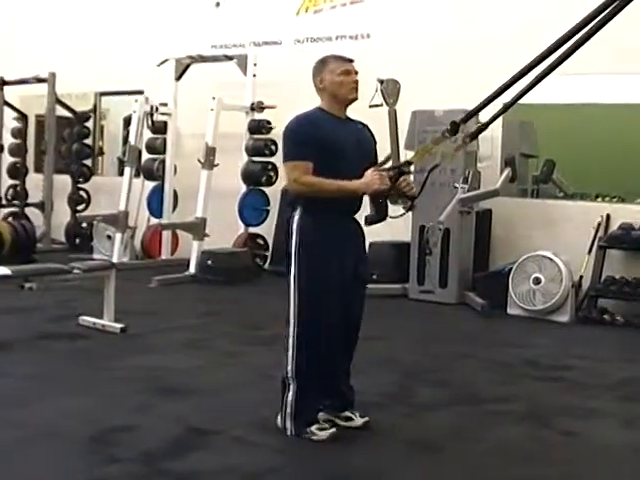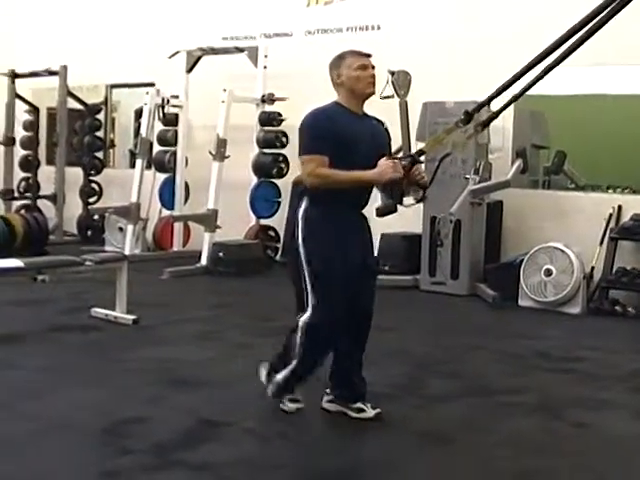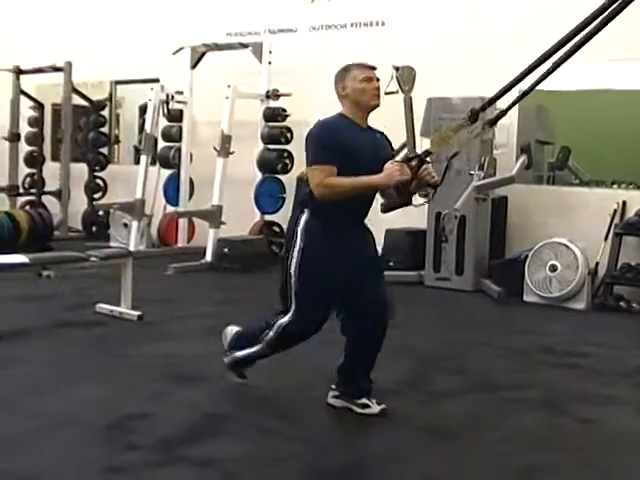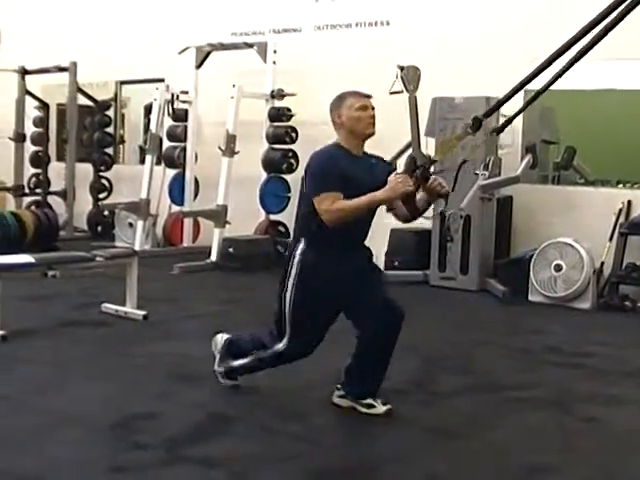
dt=0.2s
person 1, frame 1
left shoulder: (362, 132)
right shoulder: (305, 126)
left elbow: (372, 182)
right elbow: (297, 182)
left wrist: (396, 186)
right wrist: (358, 185)
left hip: (349, 231)
right hip: (314, 231)
left knee: (347, 321)
right knee: (311, 325)
left ankle: (335, 402)
right ankle: (298, 414)
person 1, frame 2
left shoulder: (377, 129)
right shoulder: (322, 120)
left elbow: (387, 178)
right elbow: (312, 176)
left wrist: (409, 177)
right wrist: (373, 175)
left hip: (354, 224)
right hip: (318, 223)
left knee: (358, 312)
right knee: (325, 312)
left ankle: (344, 393)
right ankle: (279, 376)
person 1, frame 3
left shoulder: (380, 141)
right shoulder: (327, 132)
left elbow: (392, 193)
right elbow: (322, 187)
left wrist: (417, 181)
right wrist: (380, 179)
left hip: (355, 235)
right hip: (316, 234)
left knee: (374, 313)
right knee: (302, 318)
left ankle: (350, 390)
right ankle: (238, 345)
person 1, frame 4
left shoulder: (378, 166)
right shoulder: (324, 162)
left elbow: (405, 213)
right elbow: (331, 214)
left wrist: (427, 195)
right wrist: (386, 192)
left hip: (353, 258)
right hip: (313, 260)
left knee: (387, 318)
right knee: (293, 342)
left ankle: (356, 391)
right ankle: (228, 348)
